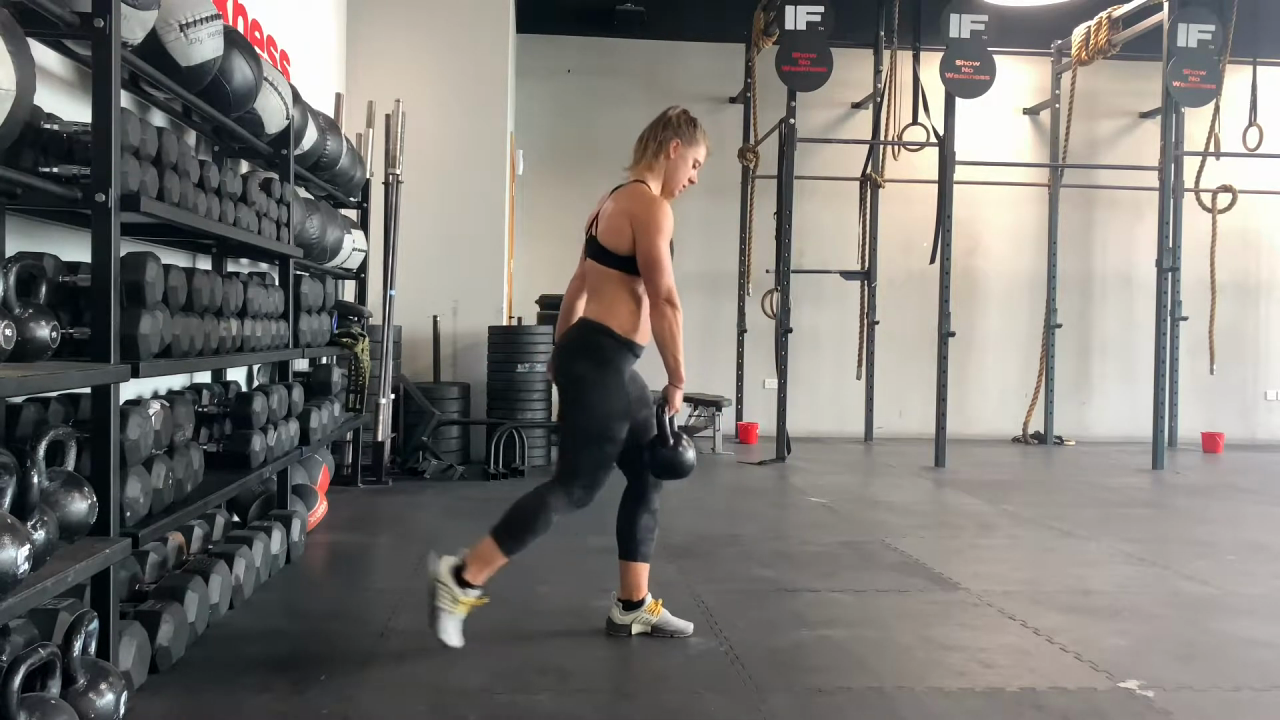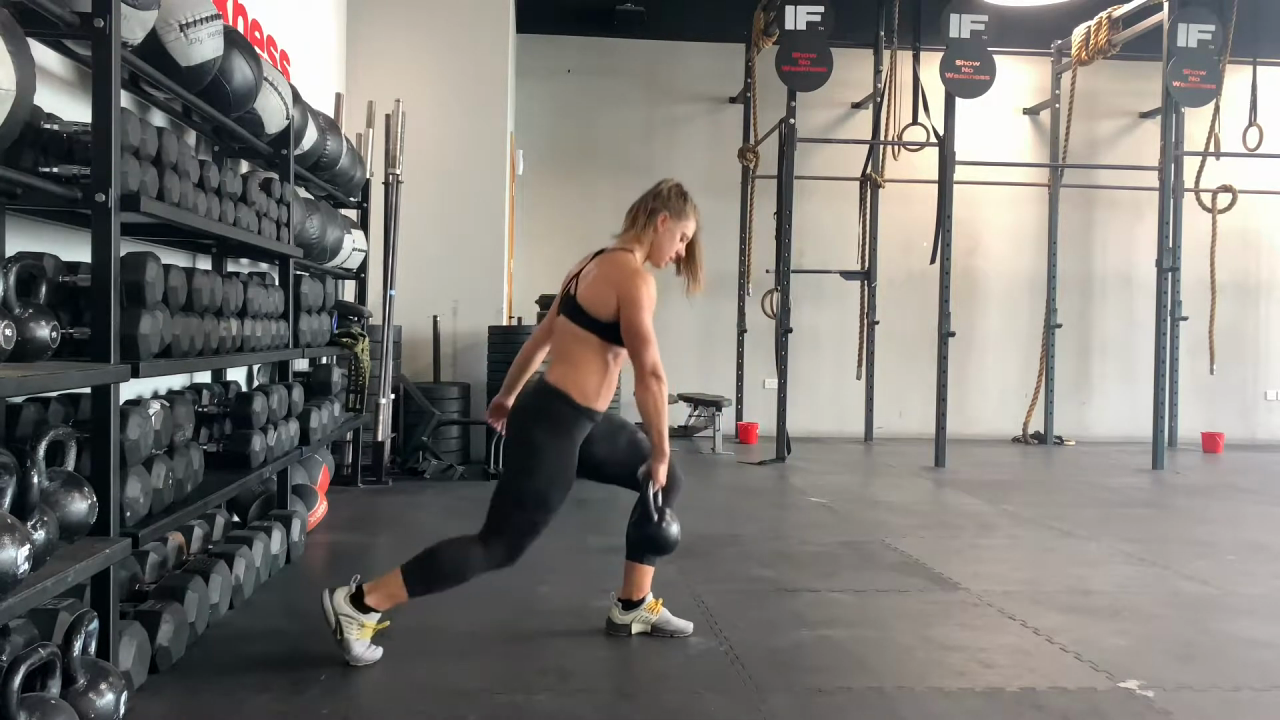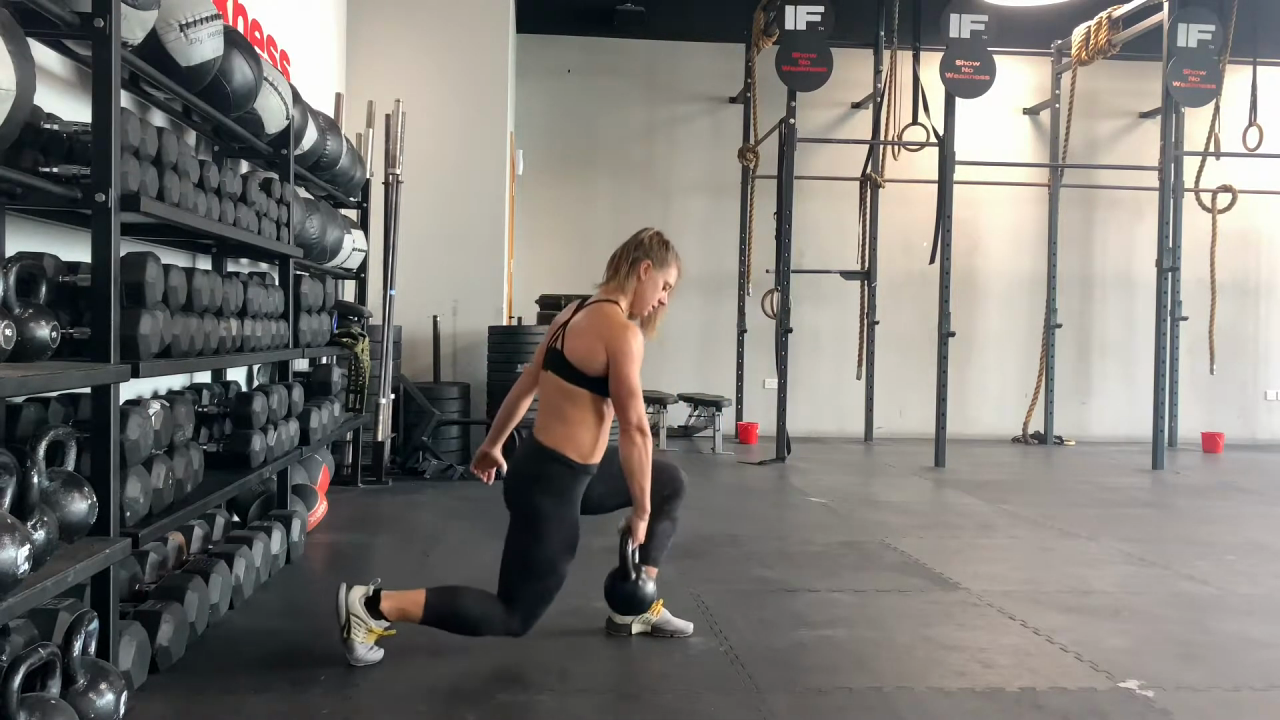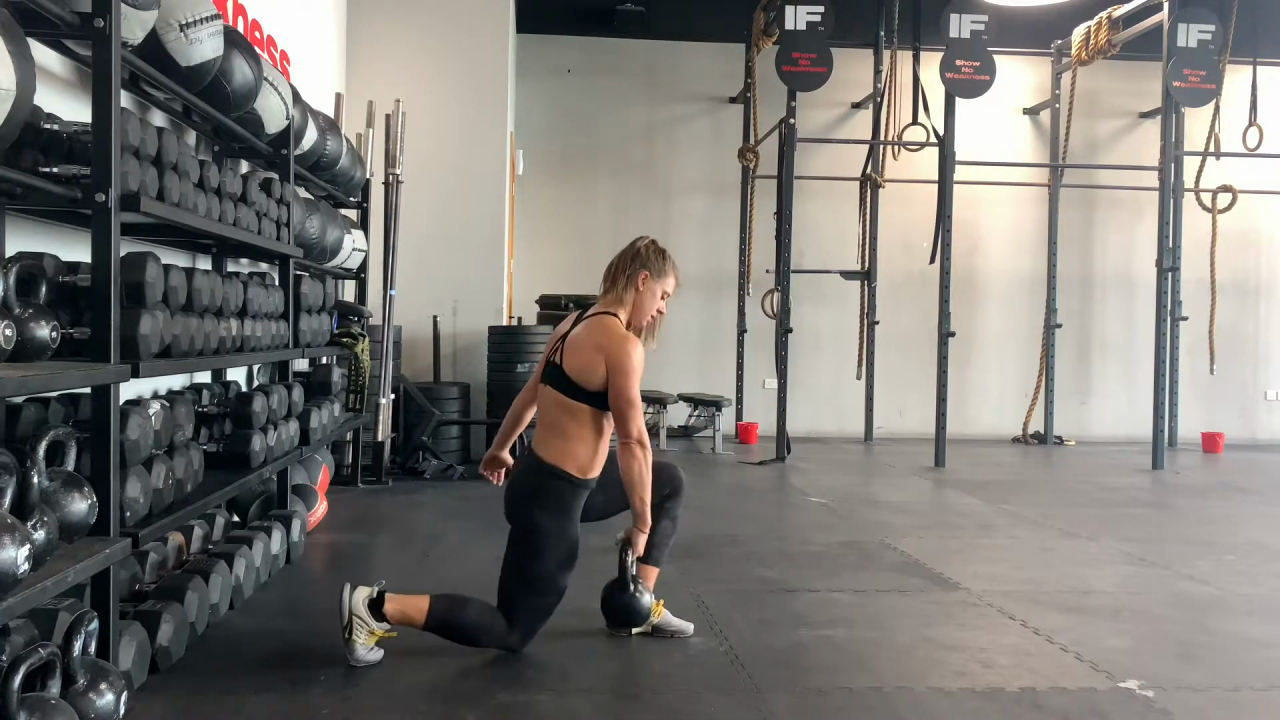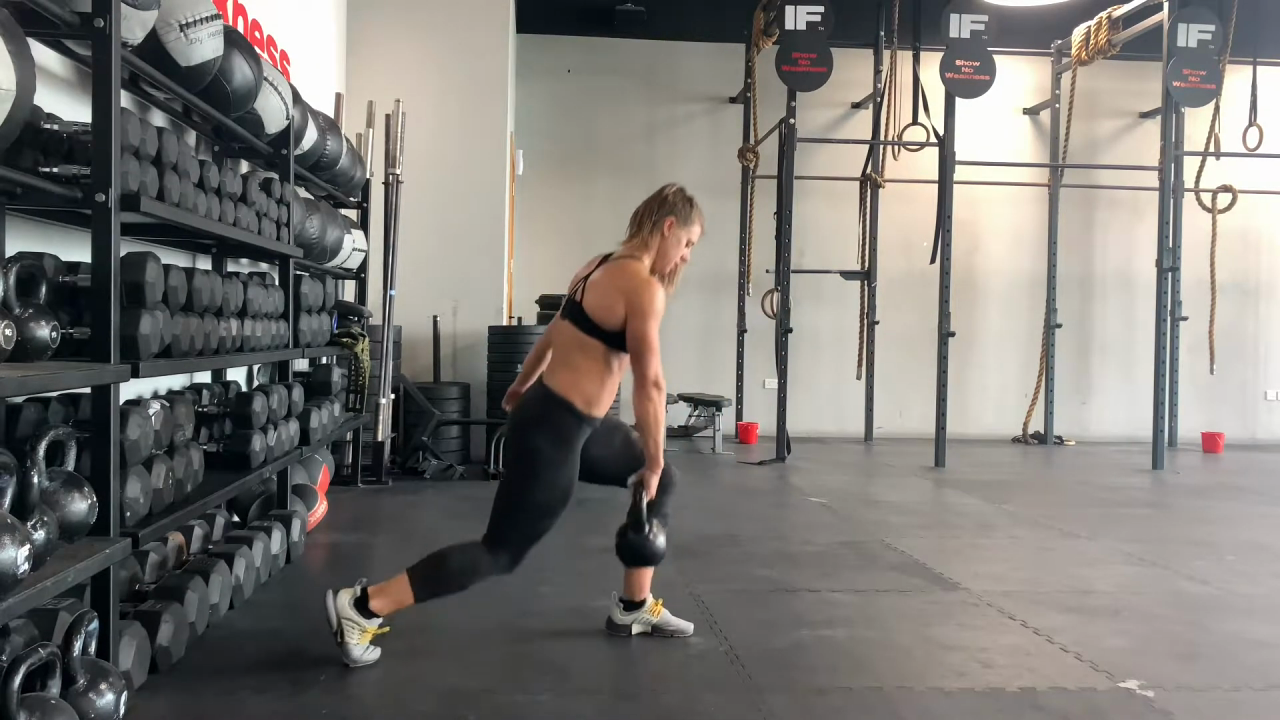
dt=0.3s
person 1, frame 1
left shoulder: (617, 199)
right shoulder: (651, 206)
left elbow: (579, 286)
right elbow: (664, 301)
left wrist: (564, 349)
right wrist: (677, 380)
left hip: (599, 357)
right hip: (600, 360)
left knee: (648, 477)
right knee: (575, 485)
left ankle: (633, 606)
right ankle: (461, 579)
person 1, frame 2
left shoulder: (596, 263)
right shoulder: (634, 278)
left elbow: (541, 337)
right elbow: (649, 374)
left wrist: (507, 396)
right wrist: (659, 453)
left hip: (574, 418)
right hip: (554, 425)
left knee: (667, 482)
right knee: (500, 544)
left ankle: (632, 607)
right ankle: (357, 604)
person 1, frame 3
left shoulder: (575, 313)
right shoulder: (621, 331)
left elbow: (525, 386)
right elbow: (634, 428)
left wrist: (492, 445)
right wrist: (640, 512)
left hip: (558, 467)
right hip: (552, 484)
left knee: (670, 485)
right knee: (514, 616)
left ankle: (634, 609)
right ankle: (371, 607)
person 1, frame 4
left shoulder: (576, 324)
right shoulder: (621, 345)
left elbow: (530, 395)
right elbow: (632, 442)
left wrist: (500, 449)
right wrist: (641, 525)
left hip: (551, 478)
right hip: (551, 496)
left knee: (669, 484)
right knee: (513, 632)
right ankle: (374, 608)
person 1, frame 5
left shoulder: (601, 266)
right shoulder: (643, 287)
left elbow: (554, 333)
right elbow: (648, 384)
left wrist: (522, 385)
right wrist: (652, 464)
left hip: (561, 416)
right hip: (554, 432)
left knee: (663, 479)
right knee: (500, 550)
left ankle: (633, 607)
right ankle: (361, 606)
